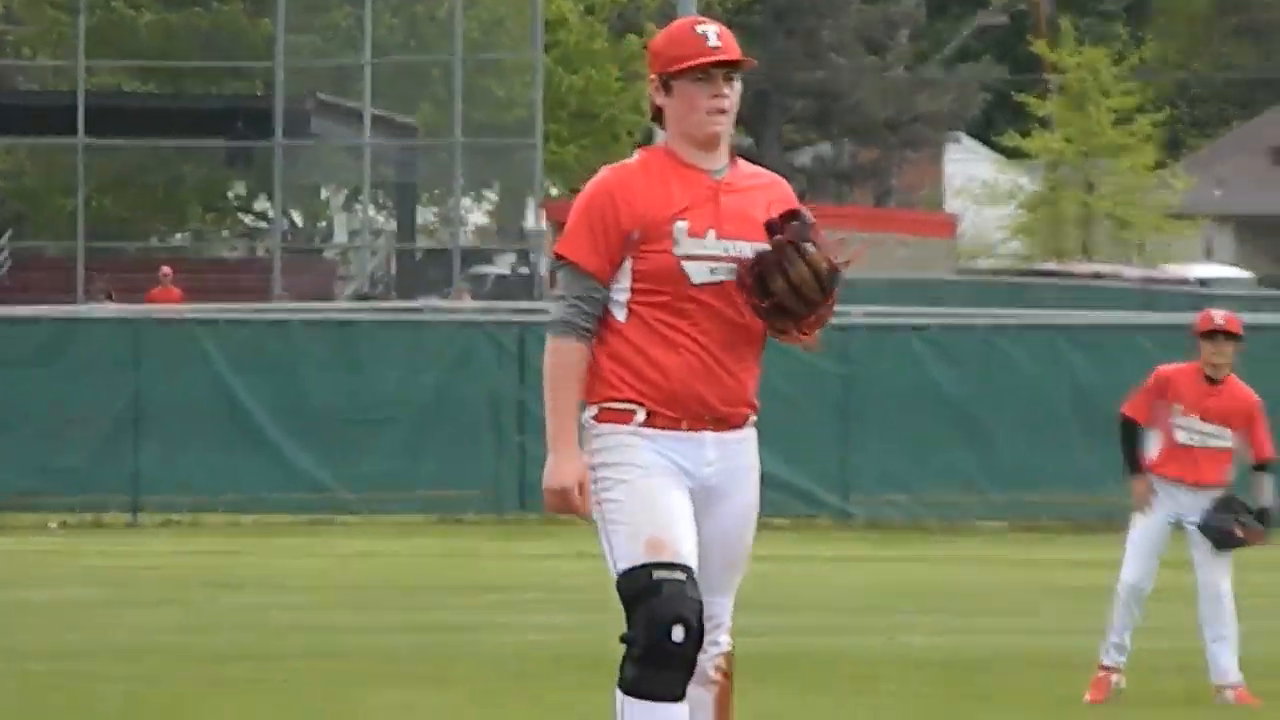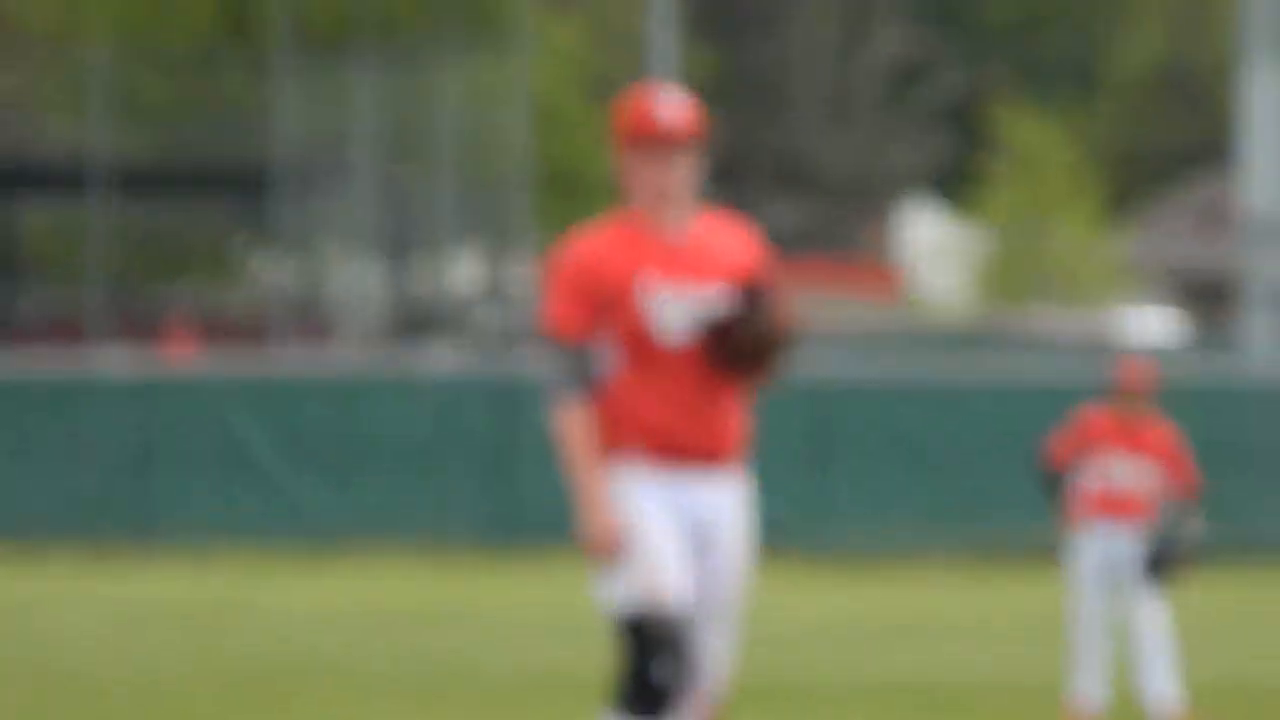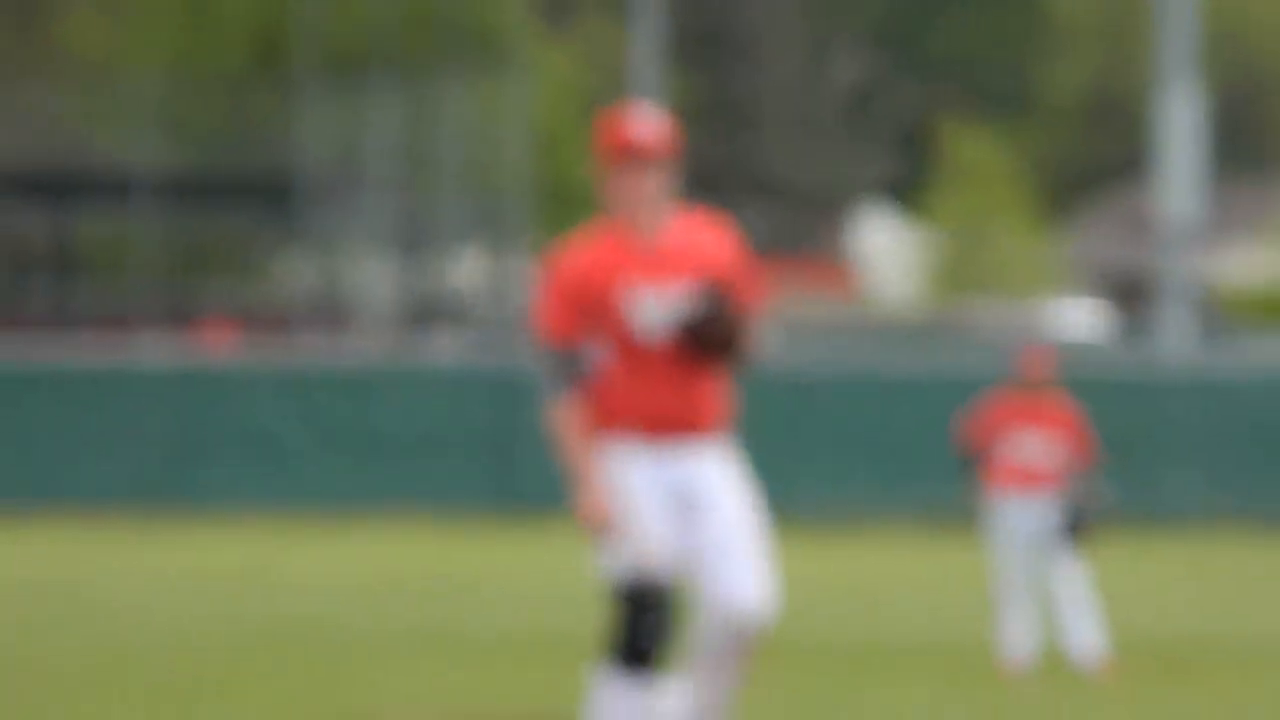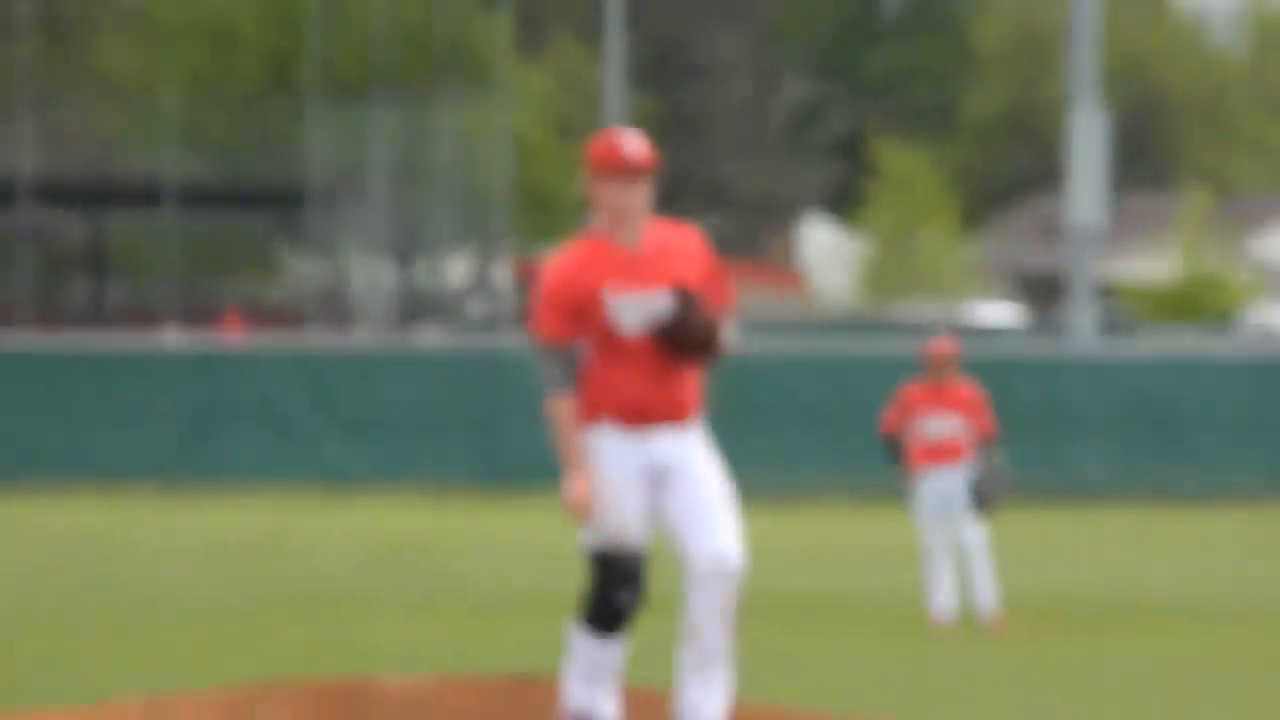
dt=0.2s
person 1, frame 1
left shoulder: (774, 197)
right shoulder: (616, 192)
right elbow: (569, 327)
right wrist: (564, 448)
left hip: (733, 445)
right hip: (638, 441)
left knee: (710, 640)
right knee: (665, 623)
person 1, frame 2
left shoulder: (742, 244)
right shoulder: (591, 256)
right elbow: (571, 389)
right wrist: (592, 498)
left hip: (724, 483)
right hip: (639, 484)
right knee: (657, 659)
person 1, frame 3
left shoulder: (718, 240)
right shoulder: (580, 264)
left elbow: (744, 323)
right elbow: (565, 383)
left wrist: (730, 336)
right wrist: (587, 481)
left hip: (711, 457)
right hip: (631, 461)
left knee: (745, 604)
right knee: (644, 616)
person 1, frame 4
left shoulder: (690, 247)
right shoulder: (570, 271)
left elbow: (717, 322)
right elbow: (559, 379)
left wrist: (708, 336)
right wrist: (578, 471)
left hip: (684, 439)
right hip: (612, 444)
left knee: (719, 564)
right knee: (617, 585)
person 2, frame 1
left shoulder: (1245, 400)
right shoulder: (1166, 378)
left elbow: (1263, 460)
right elbow: (1129, 422)
left wrist: (1262, 513)
right wrist: (1138, 473)
left hip: (1207, 500)
right hip: (1158, 492)
left knee: (1216, 589)
right knee: (1133, 582)
left ankle: (1227, 681)
right ankle: (1110, 667)
person 2, frame 2
left shoulder: (1165, 436)
right shoulder: (1089, 424)
left elbow: (1187, 489)
right elbow: (1055, 462)
left wrist: (1180, 538)
right wrist: (1069, 506)
left hip: (1140, 537)
right hip: (1092, 533)
left knee: (1151, 620)
right knee: (1089, 618)
person 2, frame 3
left shoulder: (1065, 411)
right shoulder: (997, 409)
left elbow: (1084, 457)
right elbow: (969, 441)
left wrist: (1075, 497)
right wrist: (988, 481)
left hip: (1051, 503)
right hip: (1009, 505)
left knee: (1069, 575)
right knee: (1012, 578)
left ankle: (1089, 652)
right ankle: (1018, 653)
person 2, frame 4
left shoulder: (971, 393)
right shoulder: (910, 395)
left elbow: (986, 435)
right elbow: (890, 430)
left wrist: (983, 470)
right wrist: (906, 462)
left hip: (961, 473)
right hip: (927, 477)
left knee: (973, 539)
right knee: (933, 543)
left ankle: (987, 608)
right ankle: (942, 609)
